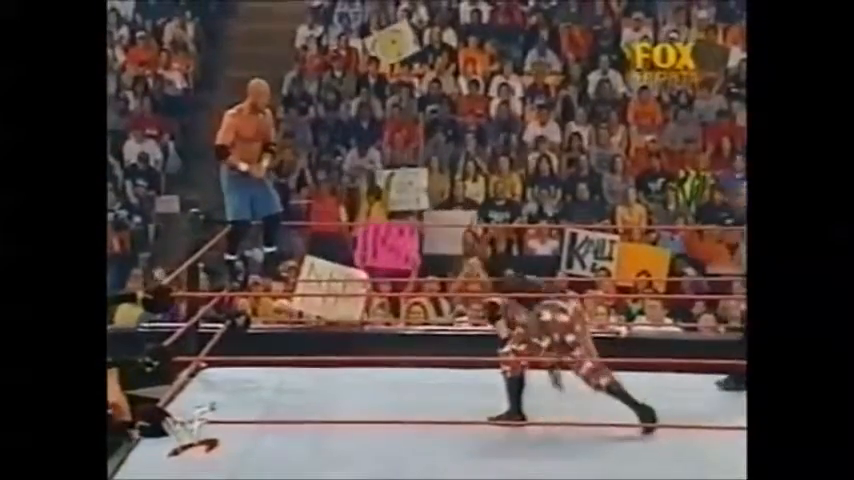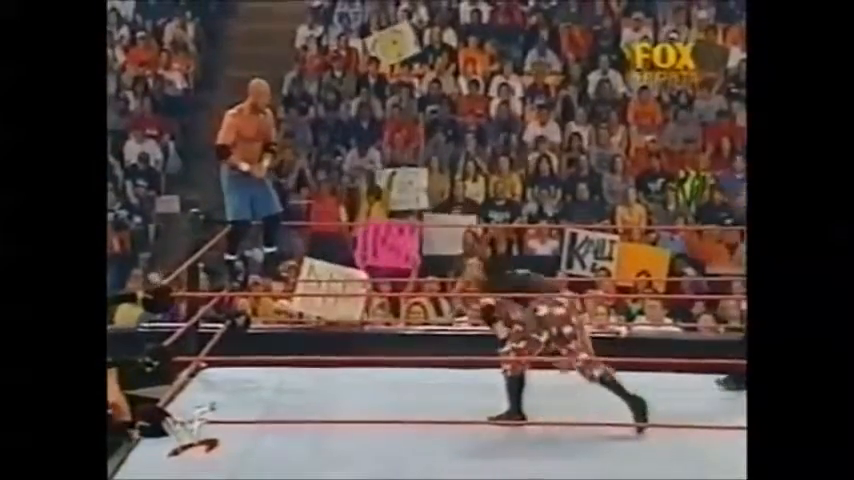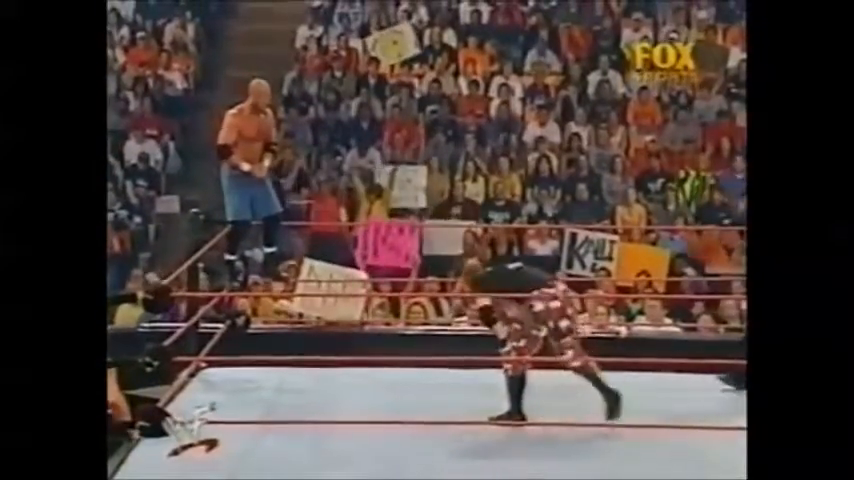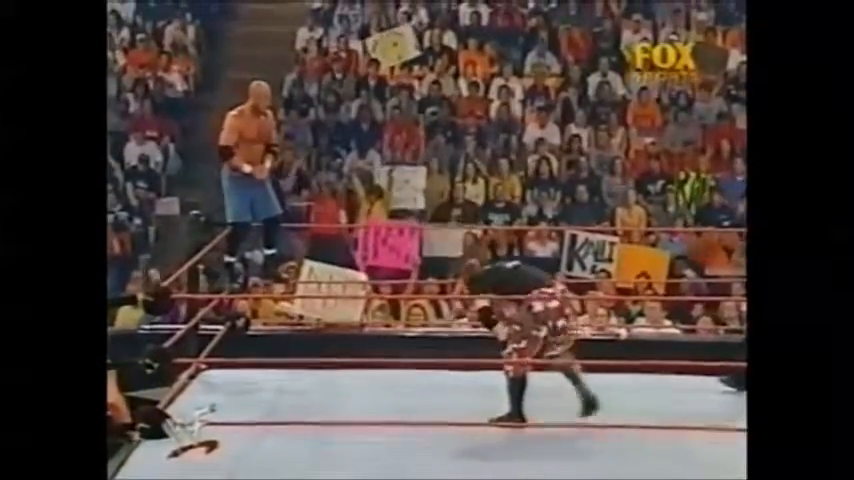
dt=0.1s
person 1, frame 1
left shoulder: (266, 116)
right shoulder: (233, 117)
left elbow: (270, 145)
right elbow: (221, 151)
left wrist: (264, 165)
right wrist: (245, 167)
left hip: (256, 172)
right hip: (235, 174)
left knee: (273, 215)
right knee: (240, 222)
left ankle: (270, 263)
right ankle: (230, 265)
person 1, frame 2
left shoulder: (267, 116)
right shoulder: (233, 117)
left elbow: (271, 145)
right elbow: (222, 151)
left wrist: (264, 164)
right wrist: (246, 167)
left hip: (257, 173)
right hip: (235, 174)
left knee: (273, 215)
right knee: (240, 222)
left ankle: (270, 263)
right ankle: (230, 265)
person 1, frame 3
left shoulder: (267, 116)
right shoulder: (234, 116)
left elbow: (271, 145)
right elbow: (223, 151)
left wrist: (265, 164)
right wrist: (247, 167)
left hip: (257, 173)
right hip: (235, 174)
left knee: (273, 215)
right knee: (240, 222)
left ankle: (270, 263)
right ankle: (230, 265)
person 1, frame 4
left shoulder: (268, 117)
right shoulder: (235, 118)
left elbow: (272, 146)
right elbow: (225, 152)
left wrist: (266, 166)
right wrist: (248, 169)
left hip: (258, 174)
right hip: (236, 175)
left knee: (273, 217)
right knee: (240, 223)
left ankle: (270, 265)
right ankle: (229, 267)
person 2, frame 1
left shoulder: (505, 290)
left hip: (549, 319)
right hip: (571, 314)
left knee: (510, 357)
right knee: (593, 370)
left ankle: (515, 413)
right ankle: (639, 408)
person 2, frame 2
right shoulder: (519, 278)
left hip: (544, 311)
right hip: (564, 306)
left knee: (511, 356)
right knee: (585, 360)
left ankle: (515, 412)
right ankle: (631, 399)
person 2, frame 3
left shoulder: (487, 282)
right shoulder: (510, 271)
left hip: (540, 304)
right hip: (559, 295)
left knee: (516, 357)
right knee: (572, 353)
left ankle: (516, 412)
right ankle: (607, 392)
person 2, frame 4
left shoulder: (482, 282)
left hip: (537, 302)
right hip: (558, 295)
left knee: (516, 357)
right knee: (559, 351)
left ankle: (515, 413)
right ankle: (585, 393)
